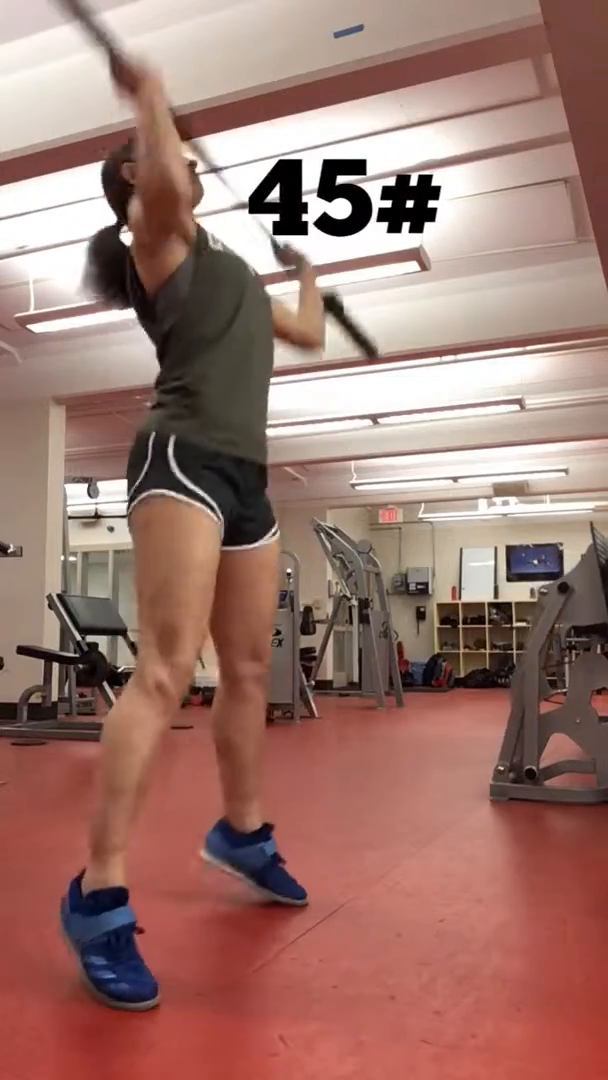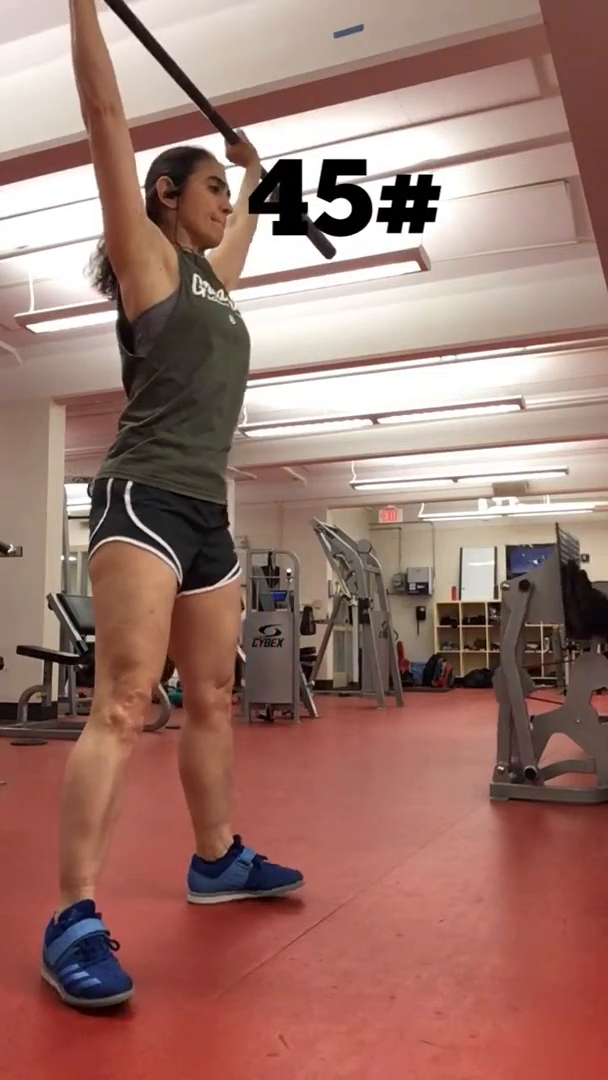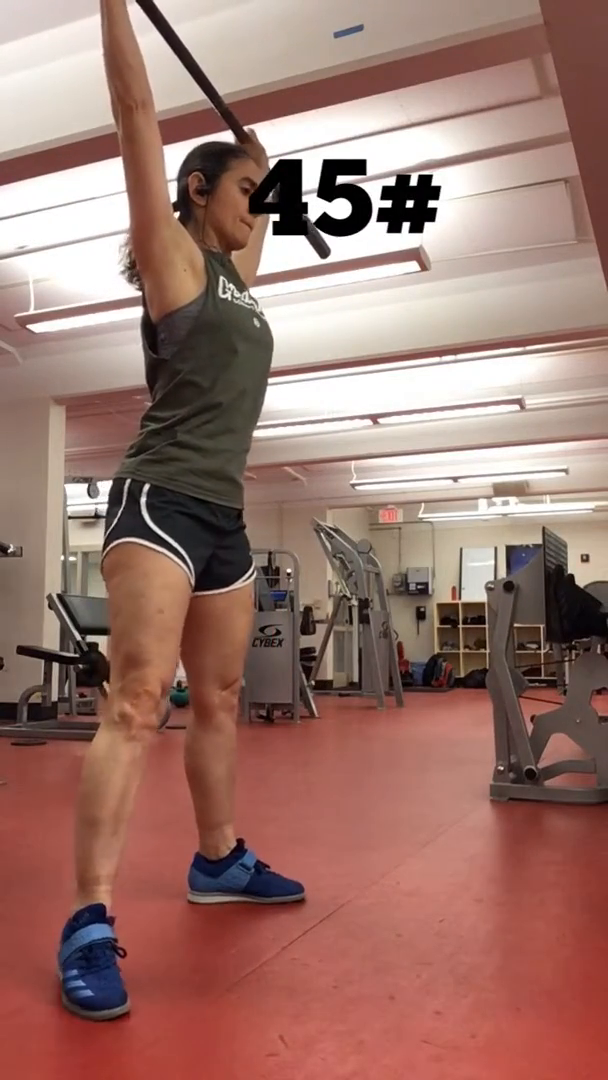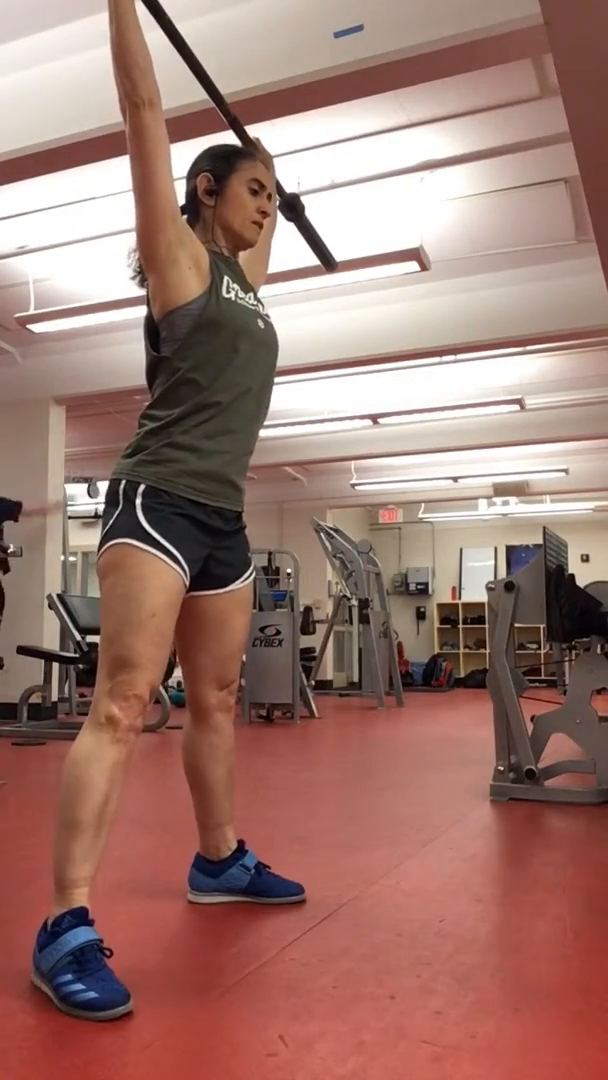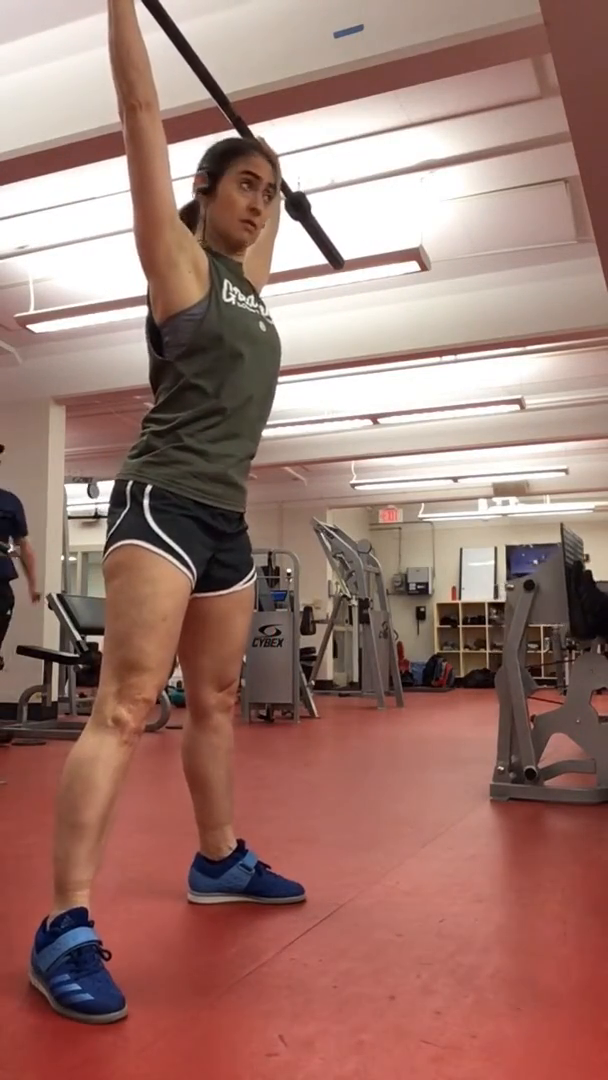
dt=1s
person 1, frame 1
left shoulder: (223, 262)
right shoulder: (159, 228)
left elbow: (303, 334)
right elbow: (166, 174)
left wrist: (307, 276)
right wrist: (148, 94)
left hip: (244, 476)
right hip: (184, 458)
left knee: (249, 673)
right knee: (166, 671)
left ankle: (242, 834)
right ankle: (97, 899)
person 1, frame 2
left shoulder: (212, 278)
right shoulder: (145, 254)
left elbow: (245, 227)
right elbow: (105, 119)
left wrist: (253, 171)
left hip: (205, 515)
right hip: (143, 503)
left knee: (212, 702)
right knee: (122, 709)
left ankle: (218, 860)
right ankle: (73, 924)
person 1, frame 3
left shoulder: (234, 273)
right shoulder: (173, 255)
left elbow: (259, 216)
right elbow: (136, 115)
left wrist: (259, 162)
left hip: (221, 515)
right hip: (160, 503)
left knee: (217, 702)
right knee: (137, 704)
left ankle: (219, 860)
right ankle: (89, 922)
person 1, frame 4
left shoulder: (244, 277)
right shoulder: (179, 255)
left elbow: (264, 228)
right elbow: (144, 112)
left hip: (223, 517)
right hip: (159, 502)
left knee: (216, 703)
right knee: (122, 707)
left ankle: (220, 860)
right ankle: (66, 929)
person 1, frame 5
left shoulder: (248, 279)
right shoulder: (180, 257)
left elbow: (272, 225)
right elbow: (142, 116)
left hip: (226, 518)
right hip: (165, 503)
left knee: (216, 703)
right knee: (127, 706)
left ankle: (220, 860)
right ankle: (65, 928)
